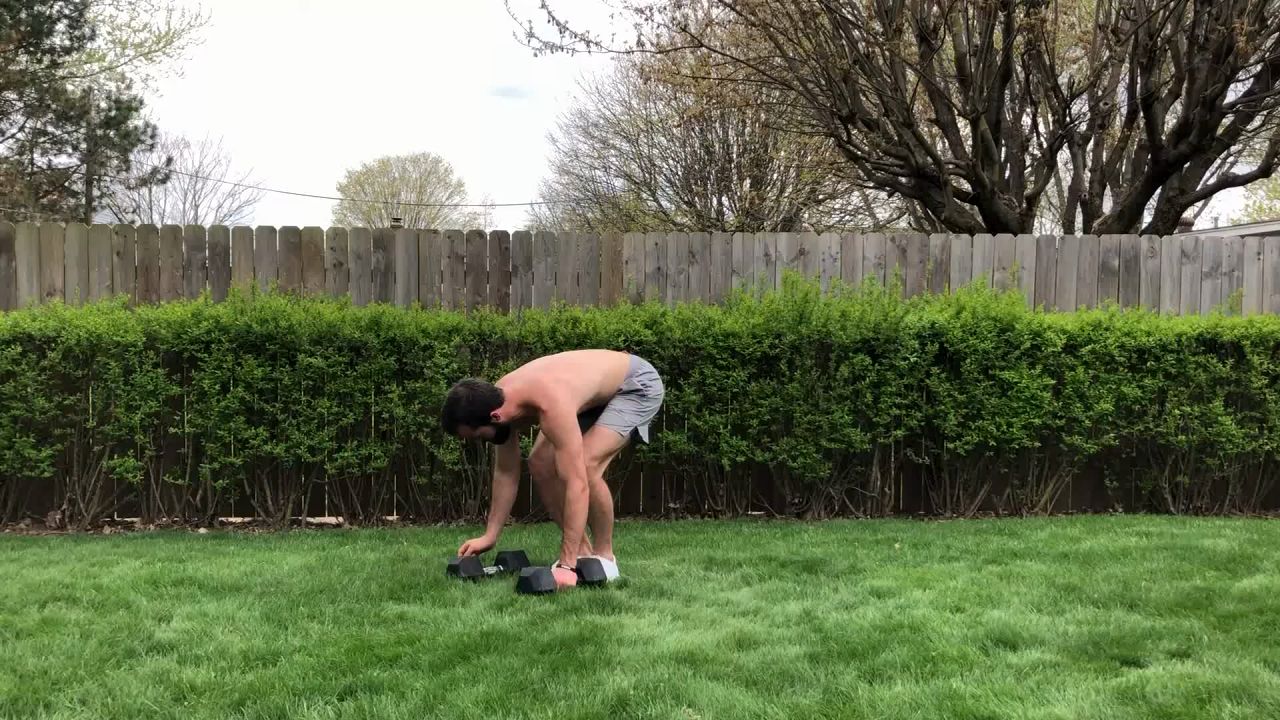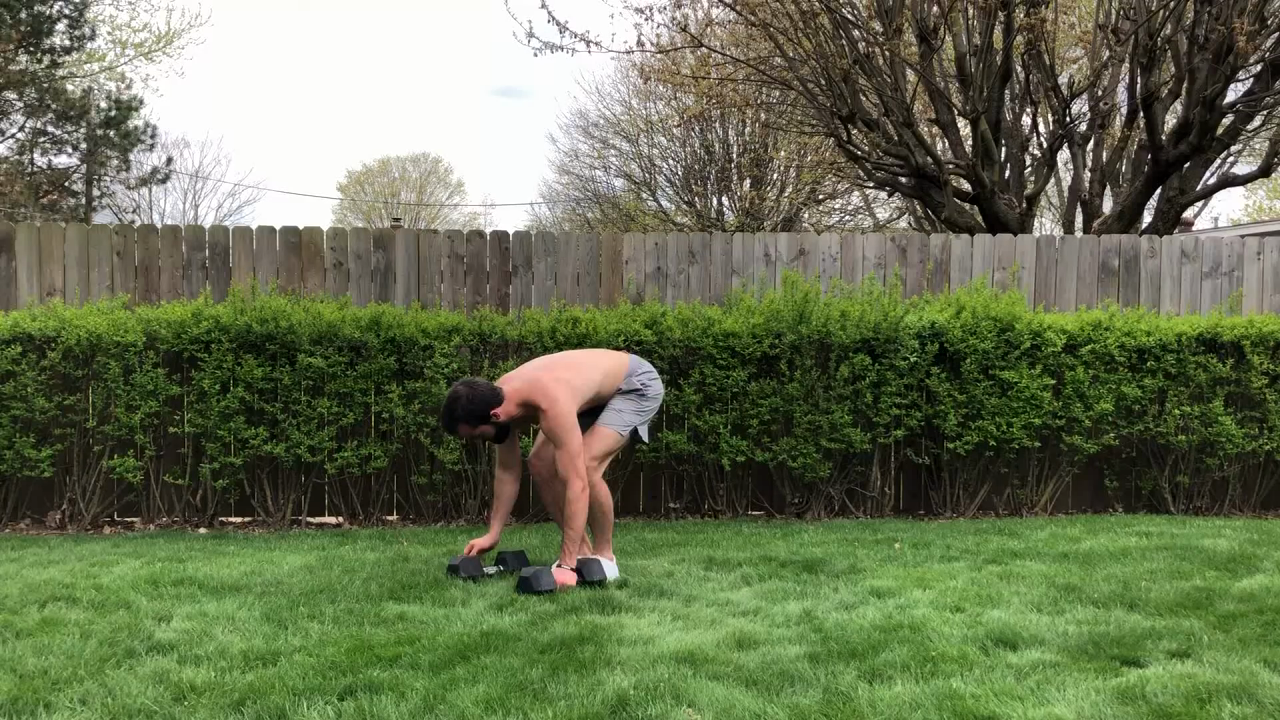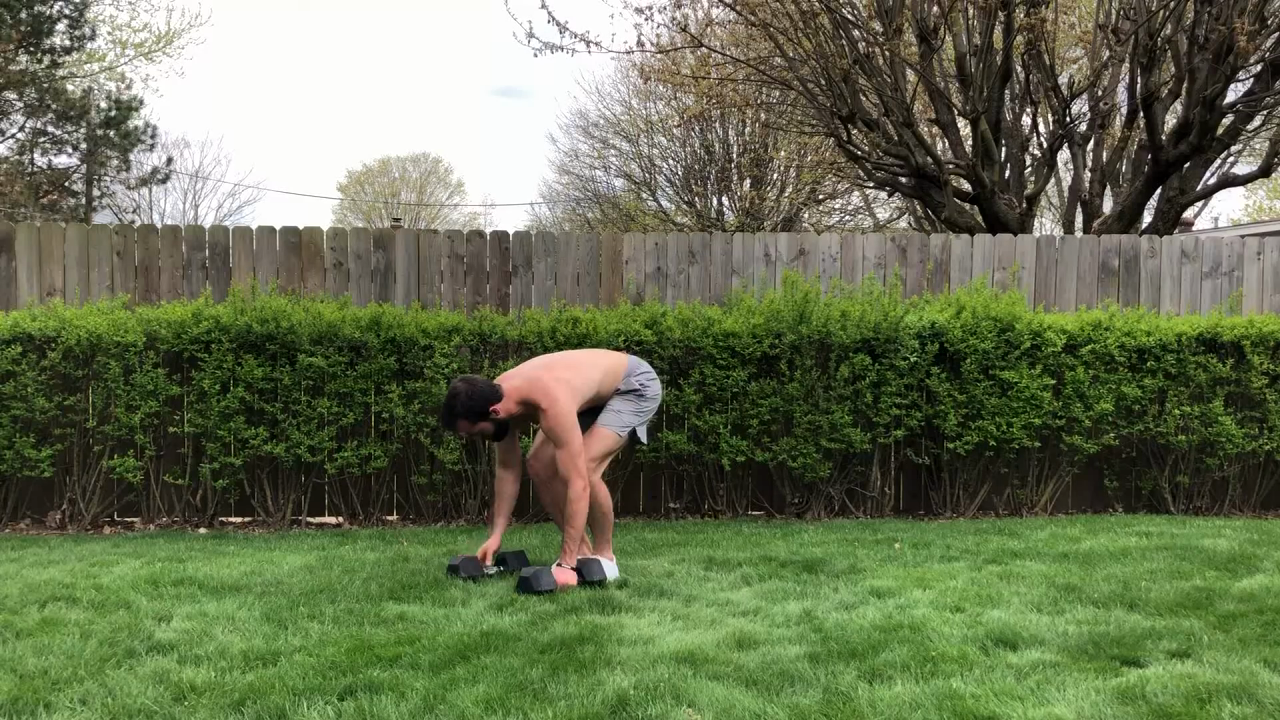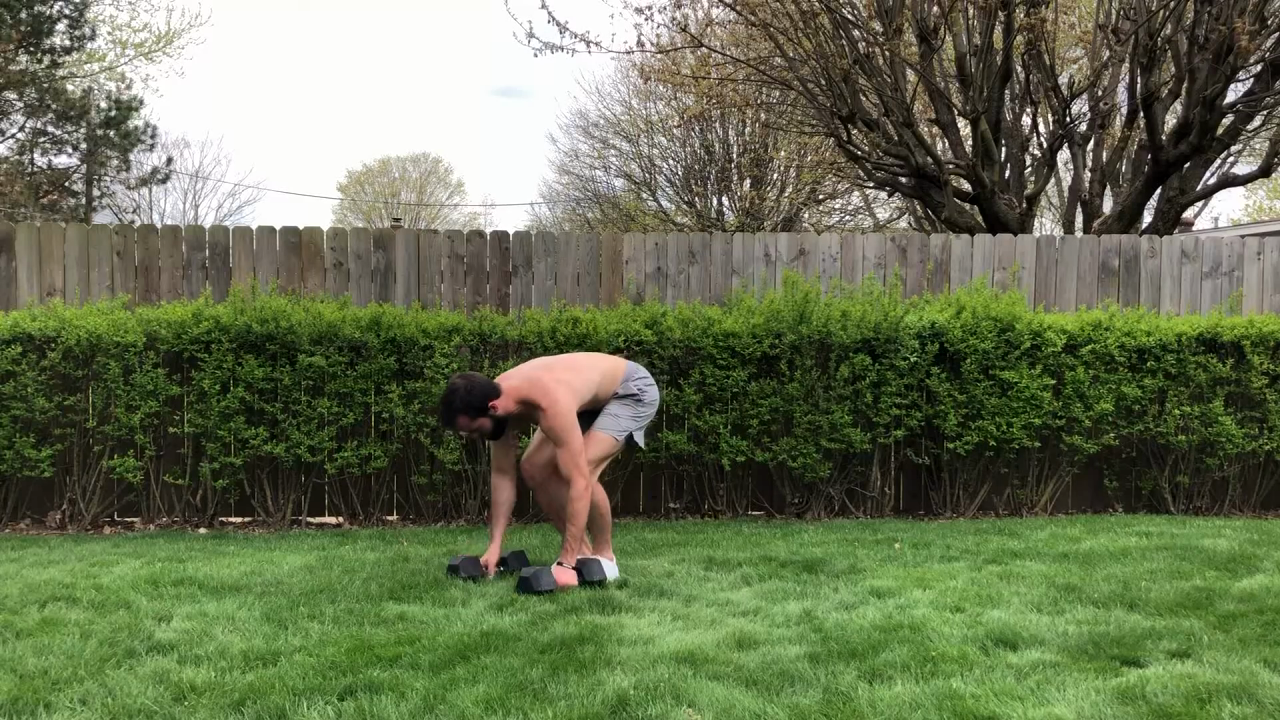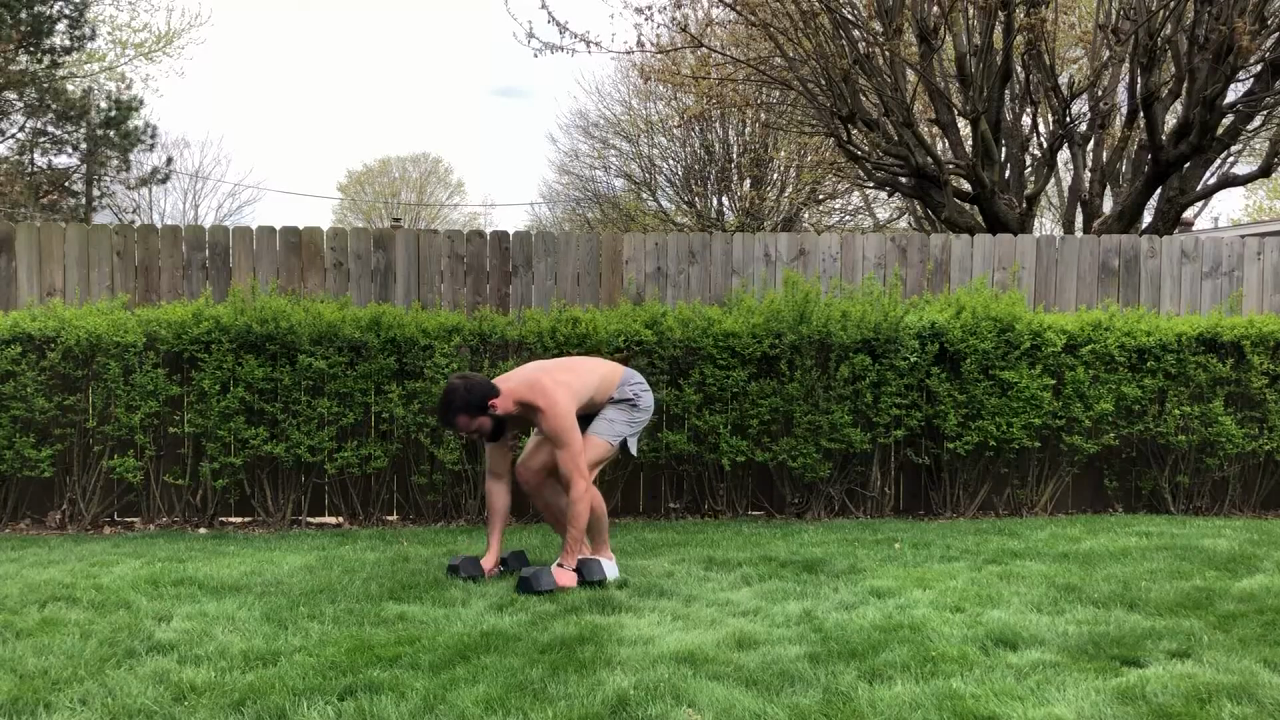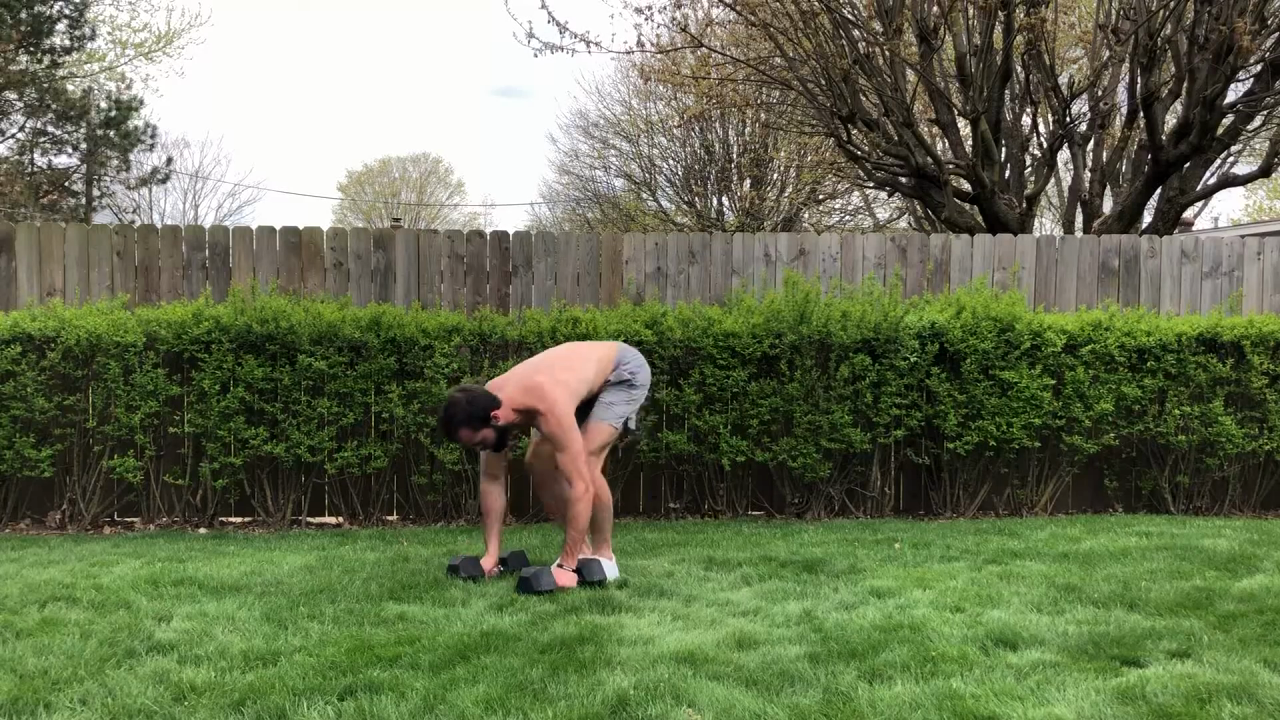
dt=0.1s
person 1, frame 1
left shoulder: (549, 404)
right shoulder: (500, 398)
left elbow: (577, 484)
right elbow: (506, 472)
left wrist: (567, 565)
right wrist: (490, 536)
left hip: (639, 384)
right hip: (598, 390)
left knee: (586, 466)
right knee: (540, 465)
left ankle: (605, 556)
right ankle: (583, 552)
person 1, frame 2
left shoulder: (550, 404)
right shoulder: (500, 397)
left elbow: (577, 484)
right elbow: (507, 470)
left wrist: (567, 565)
right wrist: (492, 535)
left hip: (638, 384)
right hip: (599, 388)
left knee: (586, 465)
right knee: (540, 465)
left ankle: (604, 556)
right ankle: (583, 552)
person 1, frame 3
left shoulder: (549, 402)
right shoulder: (499, 396)
left elbow: (577, 482)
right elbow: (508, 469)
left wrist: (567, 564)
right wrist: (495, 536)
left hip: (636, 384)
right hip: (596, 392)
left knee: (585, 467)
right knee: (539, 465)
left ankle: (604, 556)
right ankle: (583, 551)
person 1, frame 4
left shoulder: (549, 403)
right shoulder: (498, 395)
left elbow: (579, 481)
right elbow: (503, 474)
left wrist: (566, 564)
right wrist: (495, 545)
left hip: (634, 389)
right hip: (594, 396)
left knee: (582, 469)
right knee: (533, 468)
left ankle: (604, 556)
right ankle: (582, 552)
person 1, frame 5
left shoulder: (548, 405)
right shoulder: (492, 399)
left elbow: (579, 485)
right elbow: (497, 479)
left wrist: (566, 565)
right wrist: (493, 552)
left hip: (628, 393)
right hip: (587, 396)
left knee: (577, 472)
right knee: (527, 473)
left ankle: (603, 556)
right ankle: (582, 551)
person 1, frame 6
left shoulder: (548, 408)
right shoulder: (492, 405)
left elbow: (581, 486)
right elbow: (491, 480)
left wrist: (567, 566)
right wrist: (492, 552)
left hip: (624, 371)
right hip: (588, 373)
left knee: (585, 462)
right knee: (538, 464)
left ankle: (603, 555)
right ankle: (583, 550)
